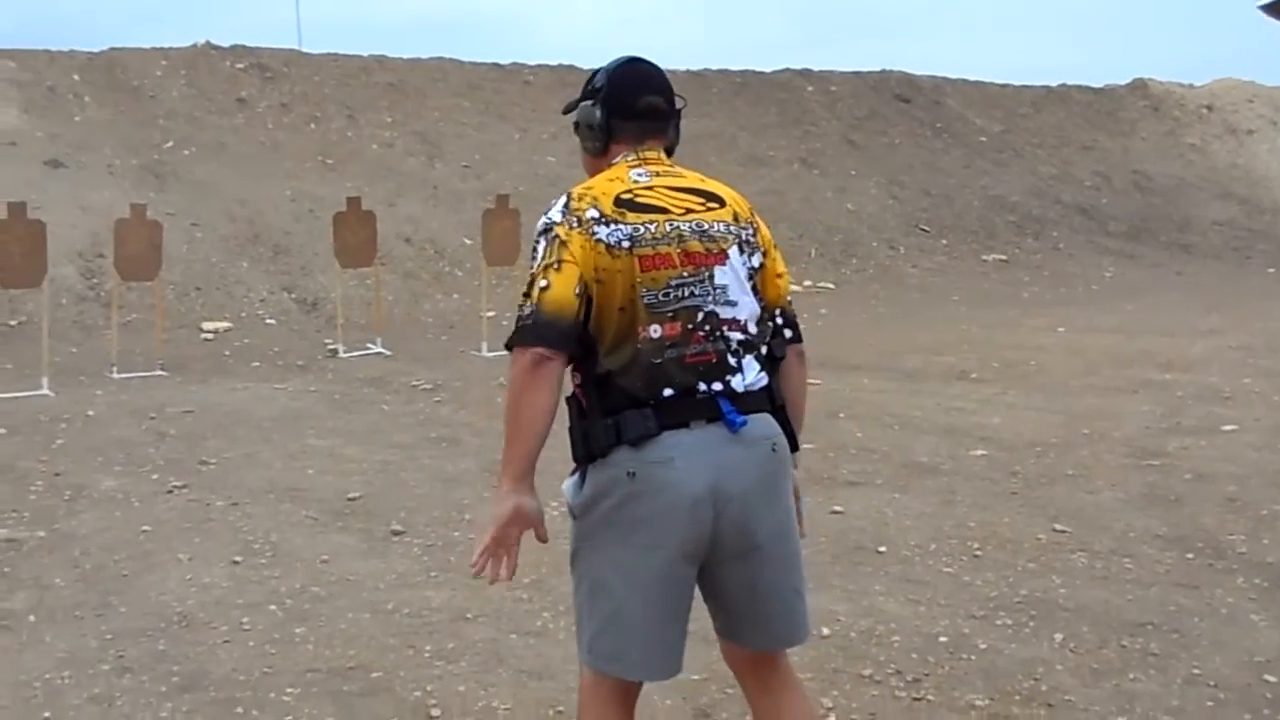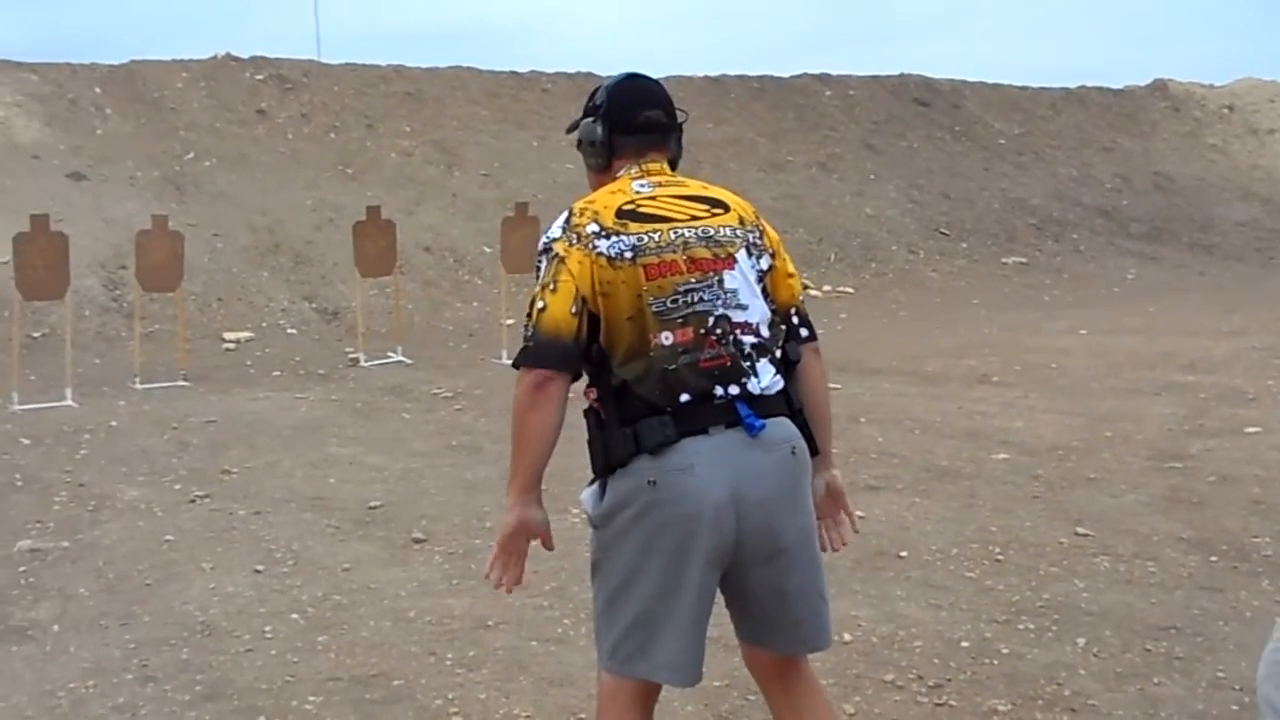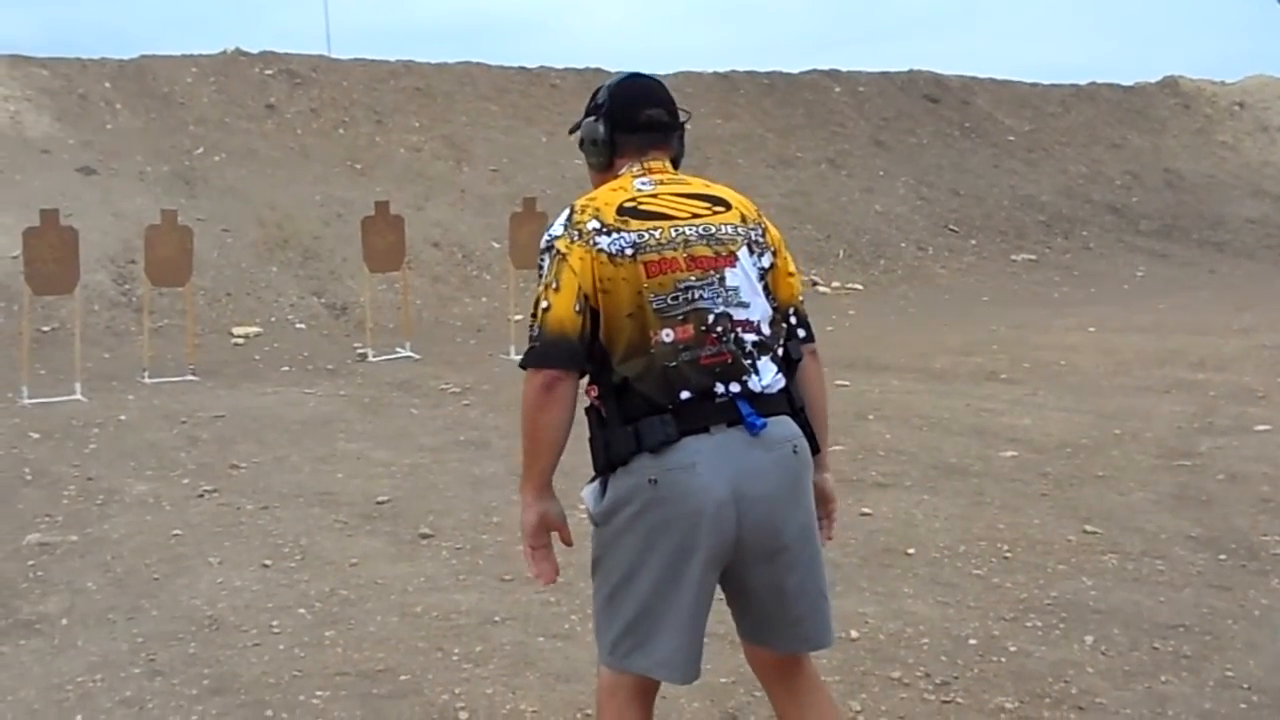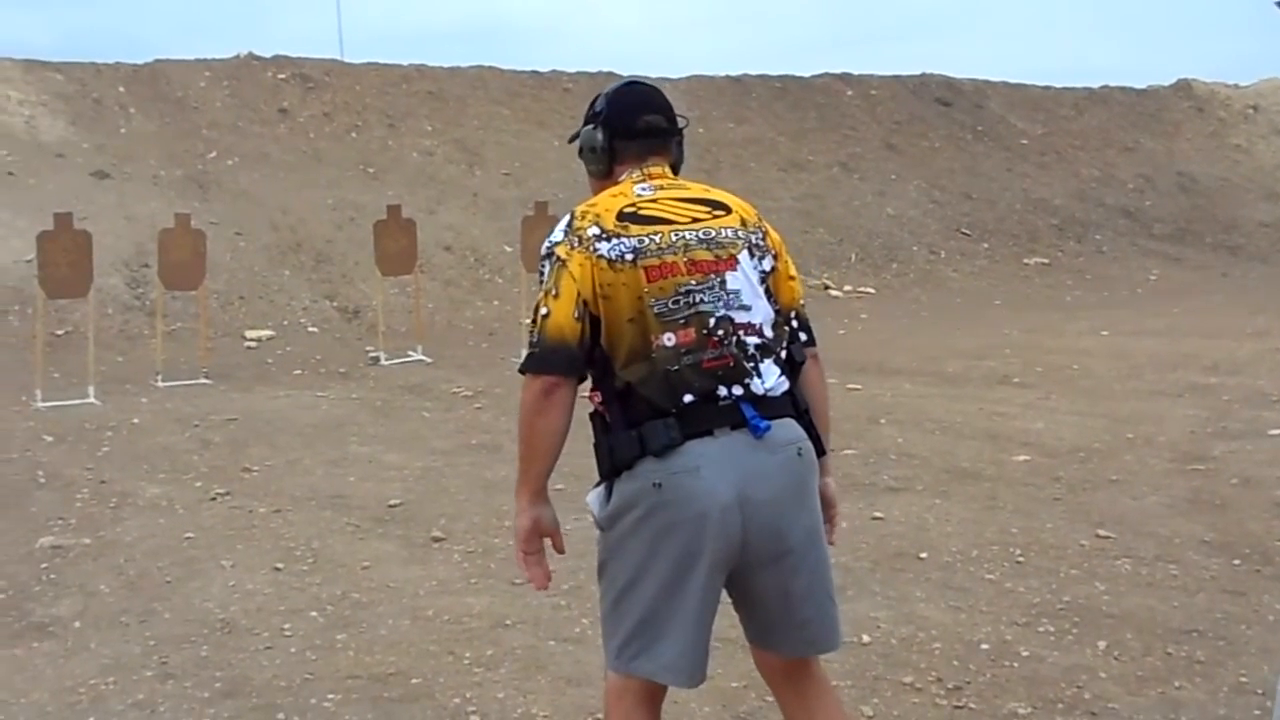
dt=0.4s
person 1, frame 1
left shoulder: (580, 215)
right shoulder: (733, 208)
left elbow: (539, 355)
right elbow: (787, 346)
left wrist: (516, 487)
right wrist: (785, 455)
left hip: (644, 468)
right hip: (751, 450)
right knee: (762, 658)
person 1, frame 2
left shoulder: (584, 229)
right shoulder: (740, 214)
left elbow: (544, 373)
right elbow: (803, 349)
left wrist: (522, 497)
right wrist: (822, 464)
left hip: (665, 475)
right hip: (772, 456)
right knee: (782, 662)
person 1, frame 3
left shoulder: (585, 226)
right shoulder: (742, 213)
left elbow: (552, 372)
right elbow: (801, 349)
left wrist: (536, 492)
right wrist: (817, 464)
left hip: (665, 472)
right hip: (773, 455)
right knee: (784, 659)
person 1, frame 4
left shoulder: (586, 233)
right shoulder: (743, 217)
left elbow: (550, 378)
right elbow: (803, 352)
left wrist: (531, 495)
right wrist: (819, 465)
left hip: (671, 477)
right hip: (778, 457)
right knee: (795, 663)
